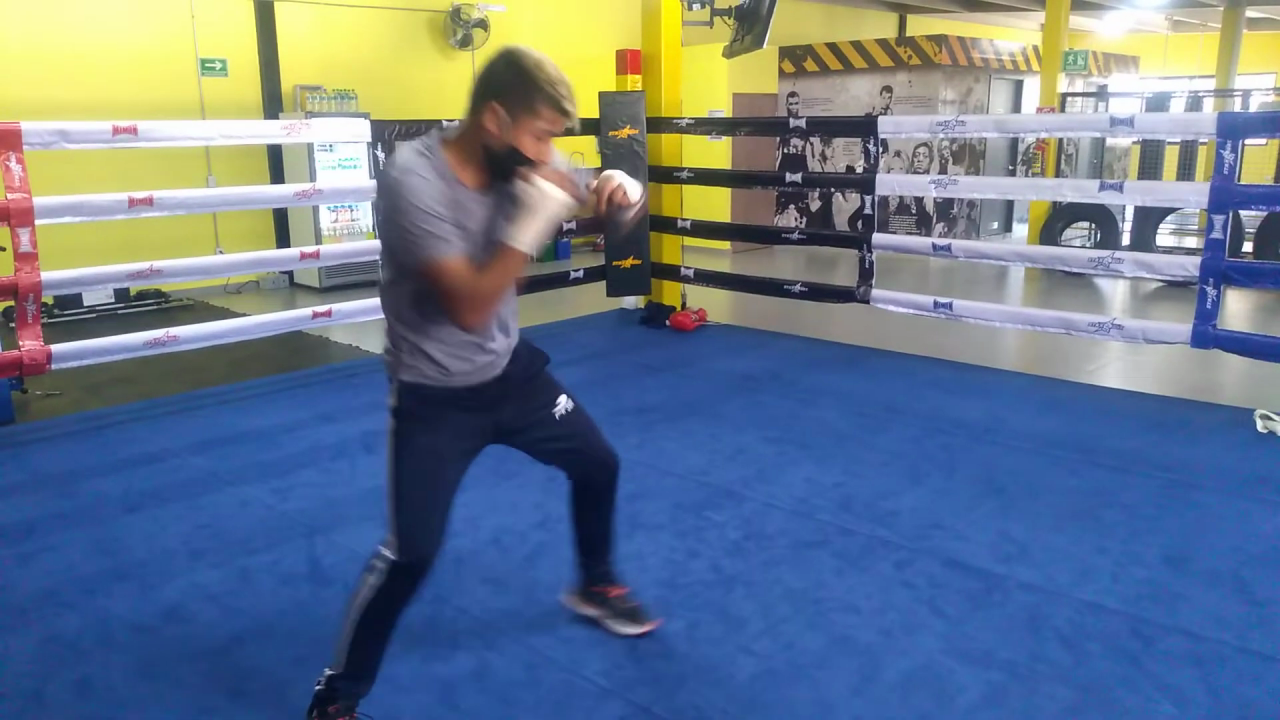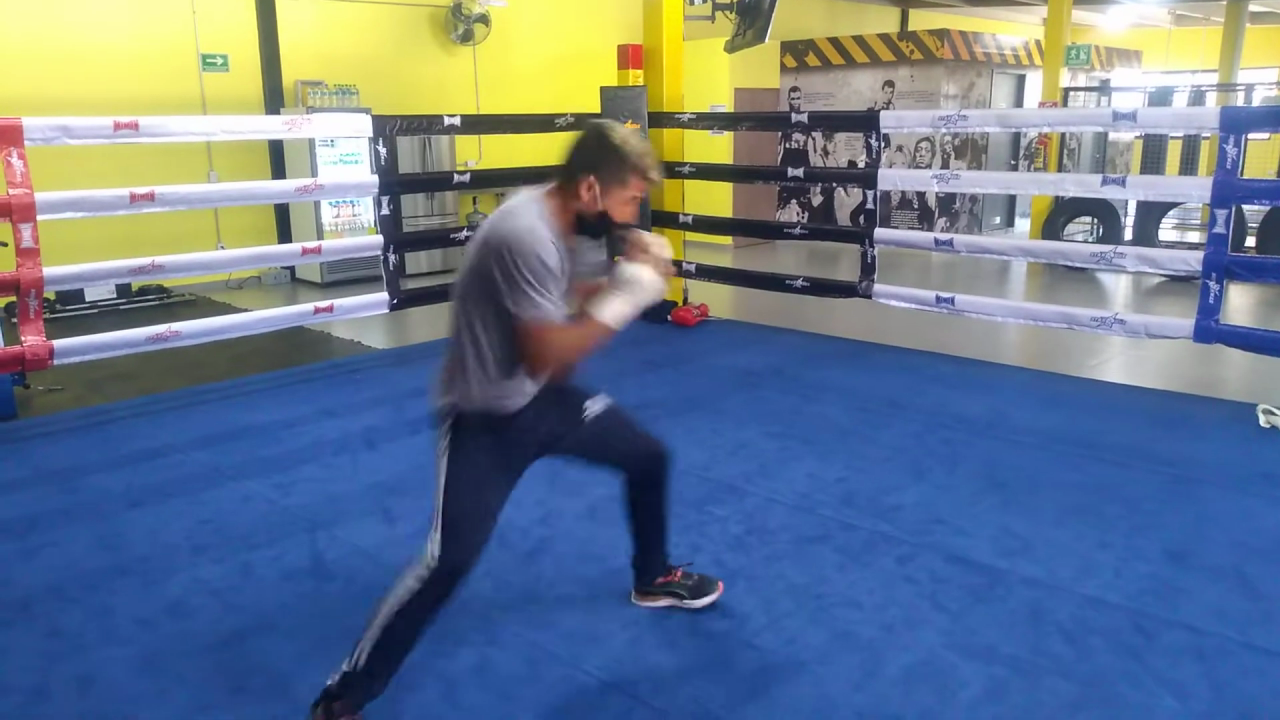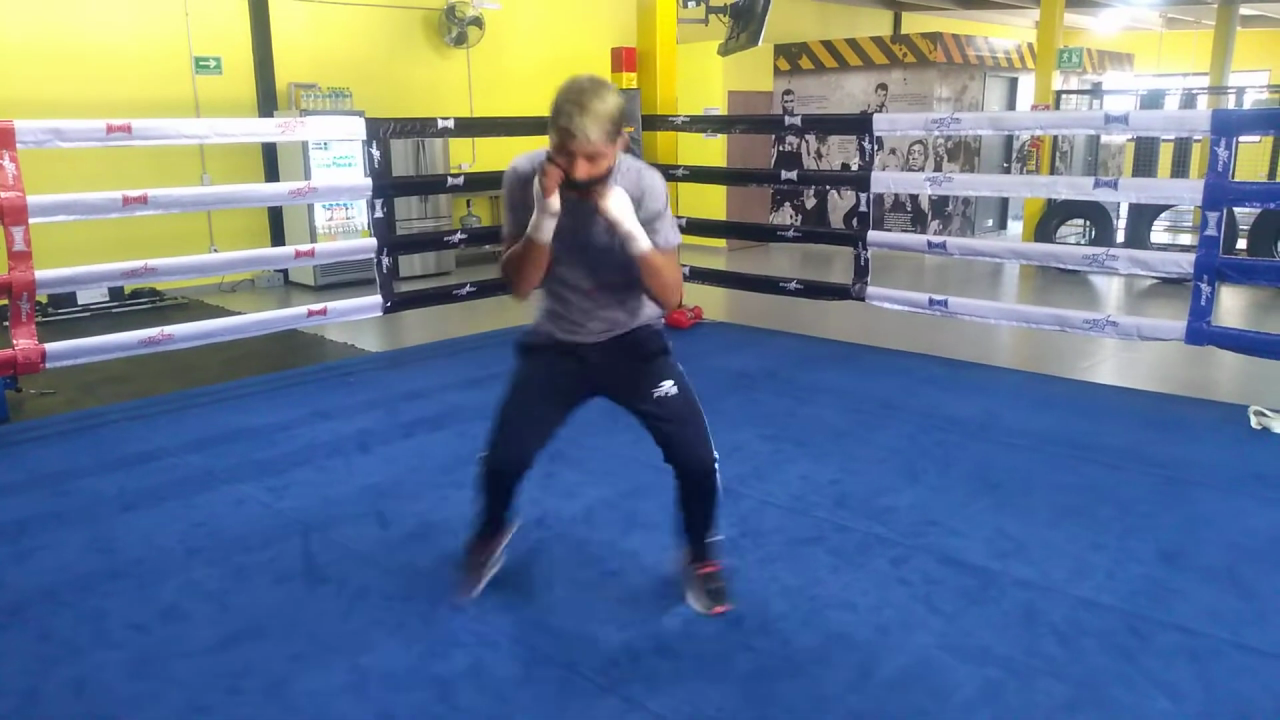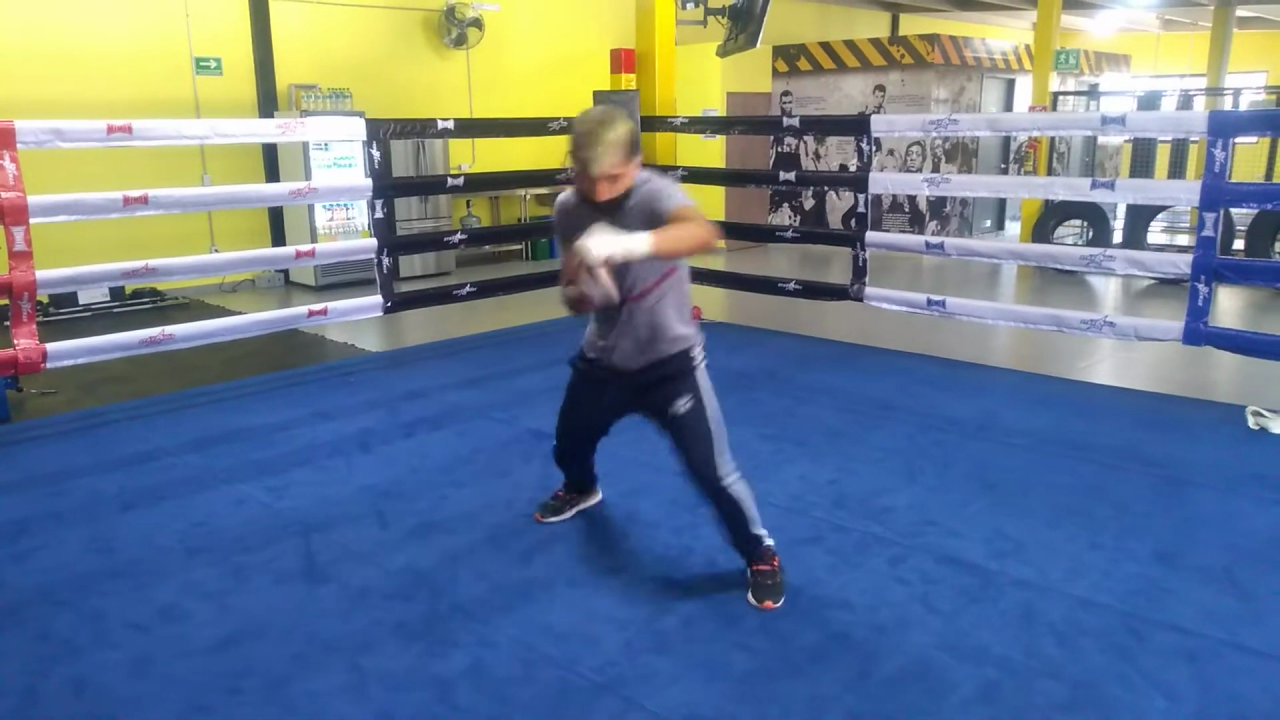
dt=0.2s
person 1, frame 1
left shoulder: (511, 168)
right shoulder: (412, 177)
right elbow: (468, 305)
left wrist: (616, 188)
right wrist: (533, 222)
left hip: (506, 370)
right hip: (435, 392)
left knee: (598, 463)
right knee: (411, 555)
left ankle: (597, 587)
person 1, frame 2
left shoulder: (579, 223)
right shoulder: (523, 234)
left elbow: (572, 304)
right elbow: (546, 359)
left wrist: (641, 270)
right wrist: (619, 301)
left hip: (542, 390)
right hip: (484, 412)
left knee: (649, 457)
right knee: (448, 564)
left ankle: (654, 574)
person 1, frame 3
left shoulder: (643, 184)
right shoulder: (525, 180)
left elbow: (670, 294)
right elbow: (518, 284)
left wrist: (630, 228)
right wrist: (544, 221)
left hip: (629, 339)
right hip: (557, 342)
left knee: (696, 459)
right knee: (502, 456)
left ankle: (701, 556)
right ankle: (492, 533)
person 1, frame 4
left shoulder: (657, 192)
right shoulder: (567, 209)
left elbow: (702, 237)
left wrist: (626, 244)
left hip: (670, 358)
right hip: (605, 360)
left knee: (710, 471)
right knee: (568, 446)
left ankle: (761, 553)
right ankle: (582, 487)
